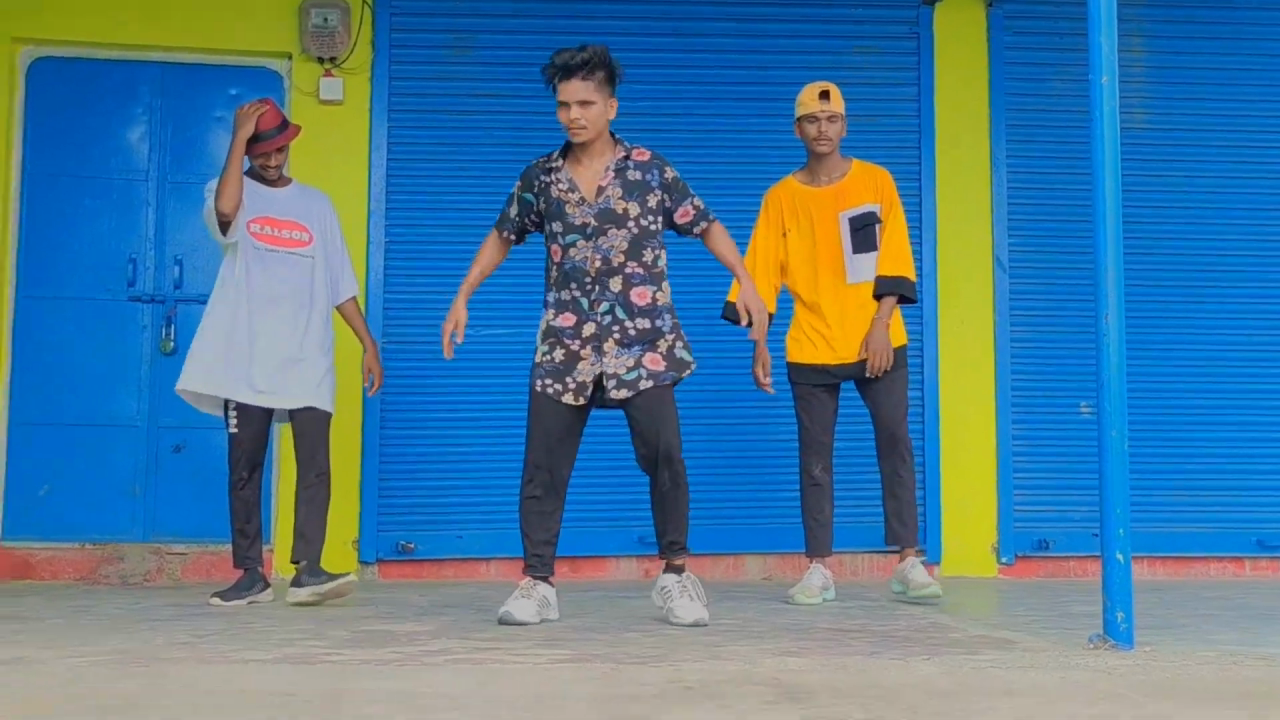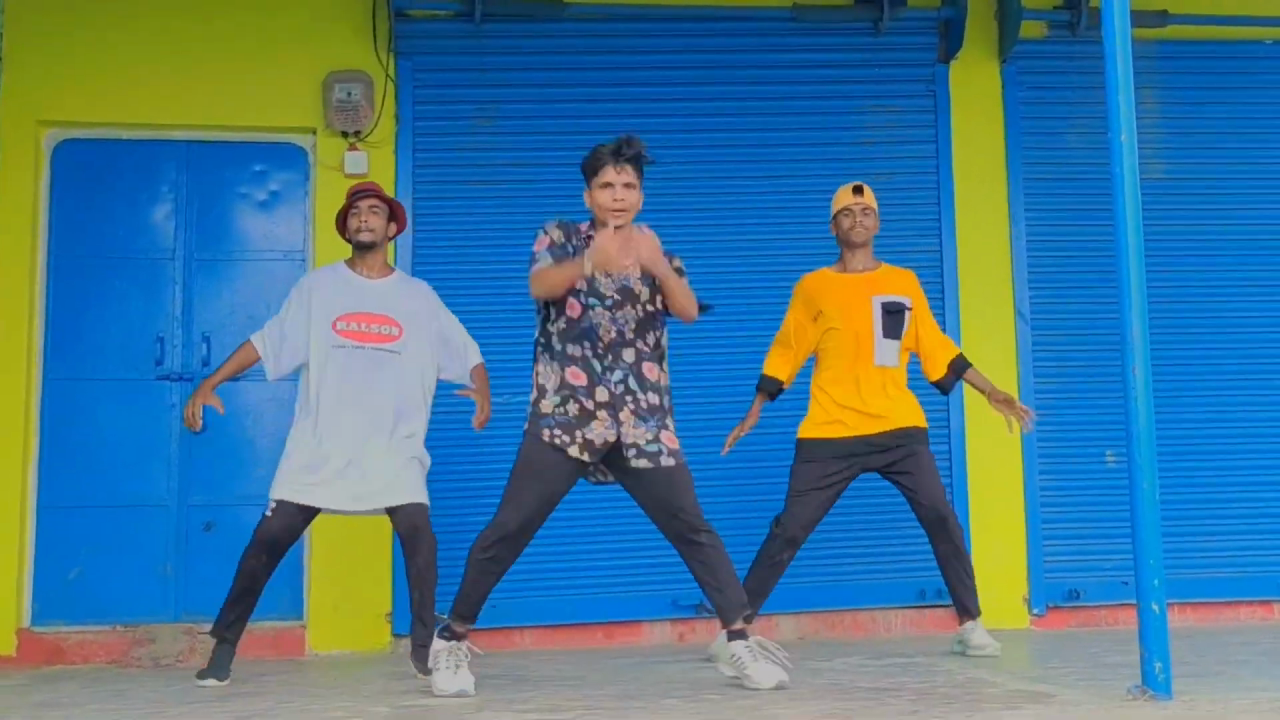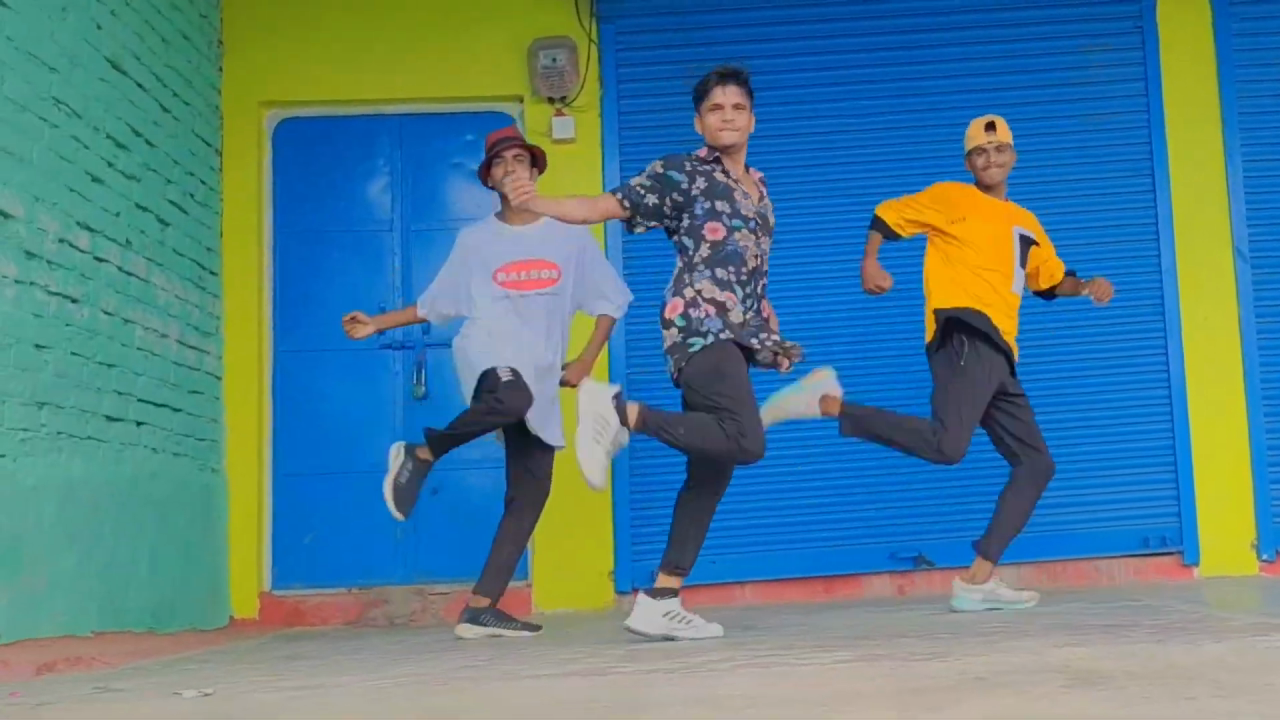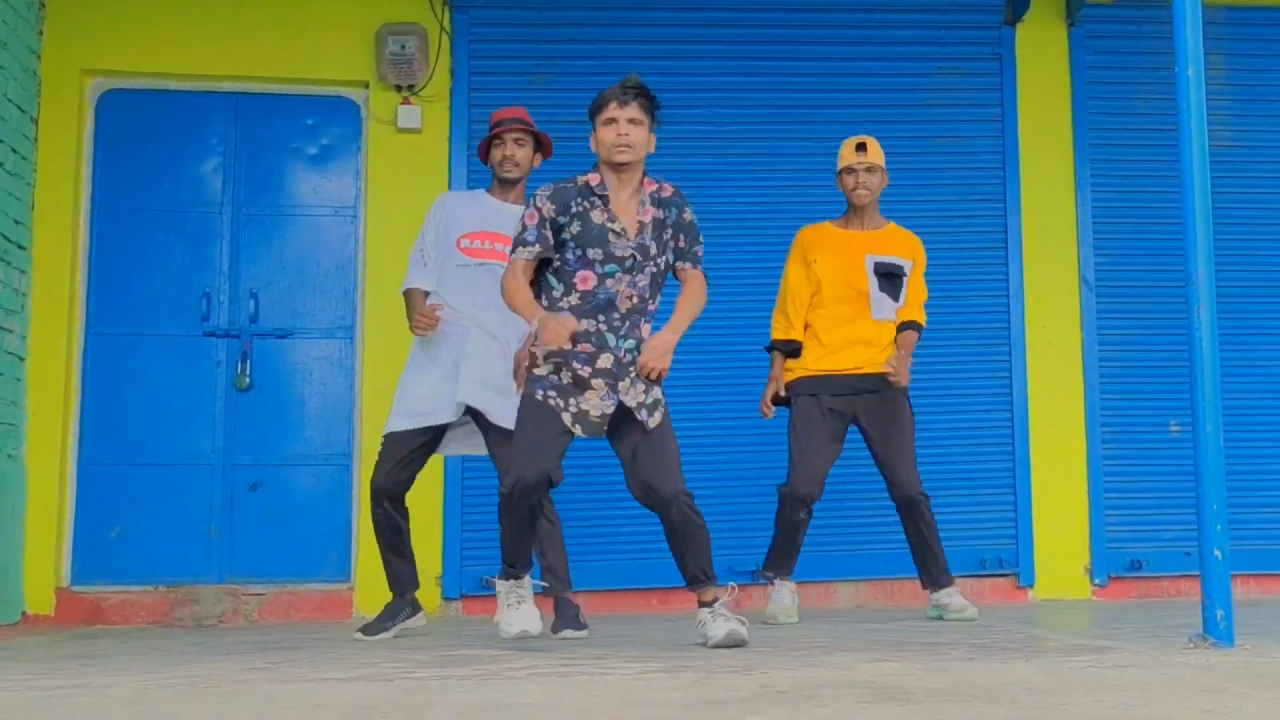
dt=1s
person 1, frame 1
left shoulder: (651, 169)
right shoulder: (539, 177)
left elbow: (706, 226)
right elbow: (502, 235)
left wrist: (746, 278)
right wrist: (461, 296)
left hip: (639, 344)
right hip: (564, 345)
left knee: (662, 454)
right knee: (543, 468)
left ankle: (675, 575)
right ankle: (537, 583)
person 1, frame 2
left shoulder: (661, 259)
right shoulder: (560, 239)
left elbow: (687, 310)
right elbow: (540, 285)
left wrist: (654, 261)
right wrist: (588, 260)
left hip: (641, 423)
right hip: (564, 418)
left knee: (692, 529)
right knee: (509, 528)
left ankle: (739, 642)
right ankle: (453, 638)
person 1, frame 3
left shoulder: (760, 190)
right shoulder: (680, 173)
right elbow: (610, 207)
left wrist: (767, 325)
right wrist: (539, 203)
left hip: (739, 339)
right hip: (703, 330)
left knee: (712, 471)
right knee: (741, 443)
left ankle: (660, 600)
right ankle: (617, 412)
person 1, frame 4
left shoulder: (669, 205)
right shoulder: (558, 201)
left elbow: (694, 282)
right elbow: (514, 280)
left wrist: (668, 335)
right wrist: (542, 320)
left hip: (633, 378)
right hip: (560, 373)
left knee: (669, 494)
right knee: (528, 477)
left ankle: (711, 604)
right ankle: (515, 584)
person 2, frame 1
left shoulder: (317, 204)
right shoulder: (232, 193)
left elbow: (340, 284)
right elbow: (226, 212)
left wrist: (369, 343)
right wrist: (239, 134)
left hip: (307, 358)
right hip: (245, 358)
left knee: (314, 459)
right knee: (244, 464)
left ankle: (307, 569)
right ankle: (251, 573)
person 2, frame 2
left shoulder: (420, 297)
right shoulder: (315, 287)
left elbow: (467, 355)
right elbow: (267, 343)
left wrist: (481, 394)
right wrist: (210, 384)
left hip: (392, 449)
right hip: (319, 445)
left knee: (419, 537)
right knee: (269, 538)
left ankle: (424, 645)
right ankle: (225, 642)
person 2, frame 3
left shoulder: (572, 237)
right shoulder: (474, 240)
left elbow: (610, 302)
right elbow: (436, 302)
left wrist: (586, 360)
right wrist: (378, 323)
left hip: (541, 381)
right hip: (491, 362)
left knee: (529, 497)
right knee: (510, 400)
left ankle: (481, 607)
right ankle: (420, 453)
person 2, frame 4
right shoulder: (450, 207)
right elbow: (417, 278)
right wrist: (415, 310)
left hip: (502, 379)
right hip: (434, 376)
right knee: (386, 485)
left ankle: (563, 603)
right ankle: (404, 599)
person 3, frame 1
left shoulder: (876, 181)
right shoulder: (781, 196)
left elbow: (895, 258)
right elbow: (761, 270)
left wrist: (882, 324)
right wrist: (758, 342)
left hip: (880, 340)
right hip: (812, 348)
left knee: (896, 443)
right knee: (815, 456)
left ankle: (908, 560)
right ankle: (819, 568)
person 3, frame 2
left shoulder: (903, 283)
right shoulder: (812, 288)
left elbow: (936, 348)
right elbow: (785, 352)
left wrist: (992, 393)
right wrist: (754, 412)
left hip: (897, 426)
right hip: (831, 431)
left knee: (940, 518)
right knee: (790, 528)
left ankle: (970, 624)
right ankle: (741, 623)
person 3, frame 3
left shoulder: (1025, 223)
right shoulder: (953, 198)
left elbow: (1051, 279)
right elbow: (885, 218)
left wrist: (1085, 286)
right wrist: (870, 262)
left hip: (993, 353)
right hip: (964, 336)
left knee: (1036, 463)
right knee: (946, 446)
left ankle: (978, 579)
right ankle: (824, 401)
person 3, frame 4
left shoulder: (908, 246)
right shoulder: (811, 240)
left elbow: (910, 320)
right elbow: (788, 314)
left wrist: (903, 358)
right wrist: (776, 376)
left hip: (880, 383)
right hip: (816, 385)
left knee: (907, 490)
right knee: (802, 487)
left ankle: (939, 589)
right ankle: (781, 580)
